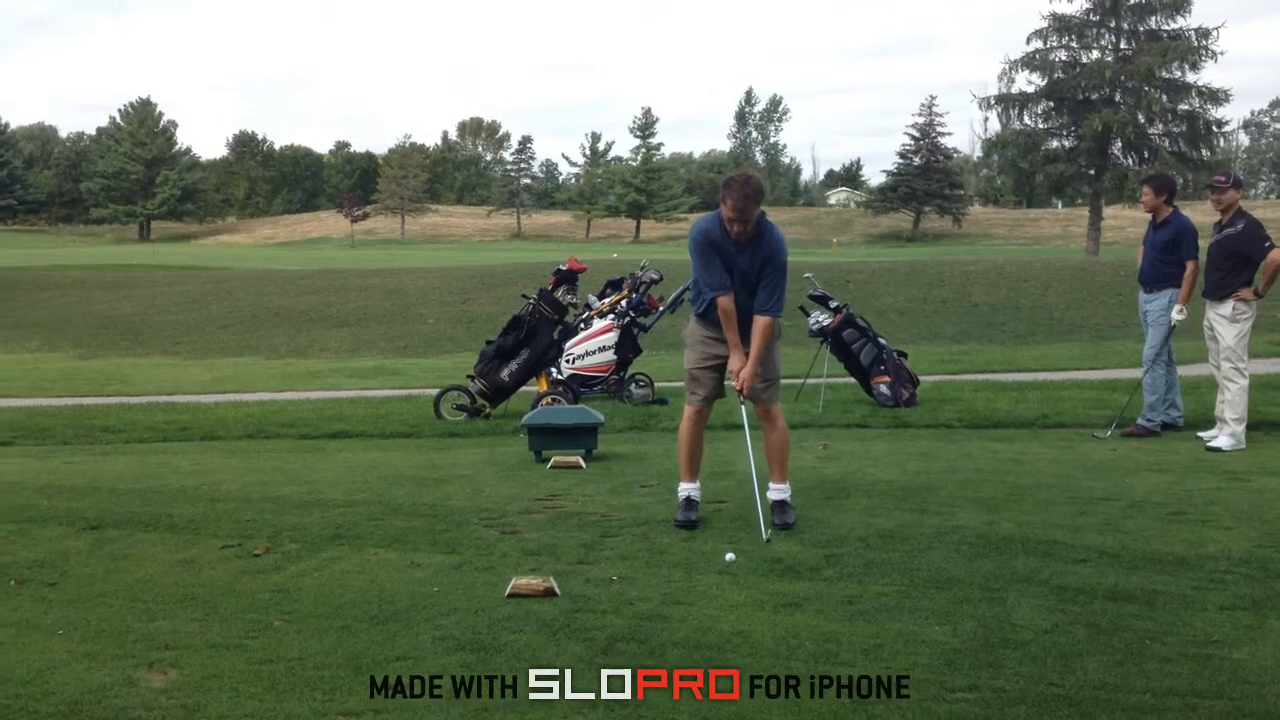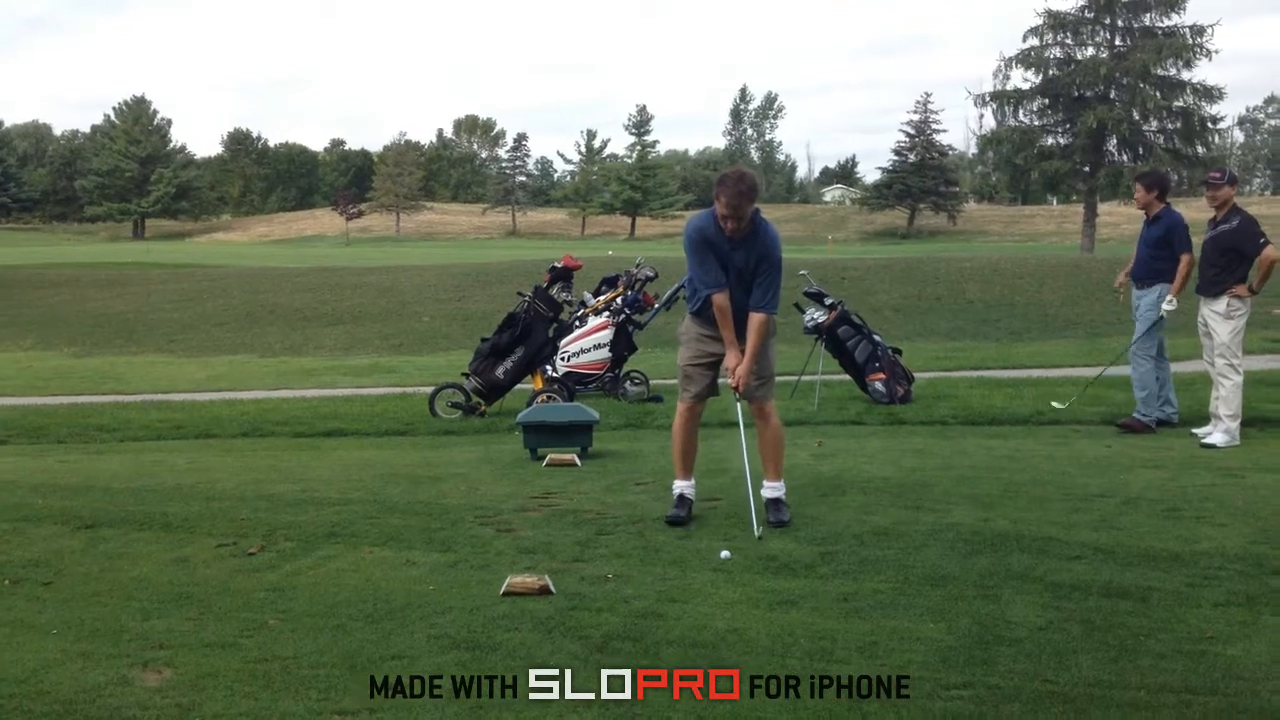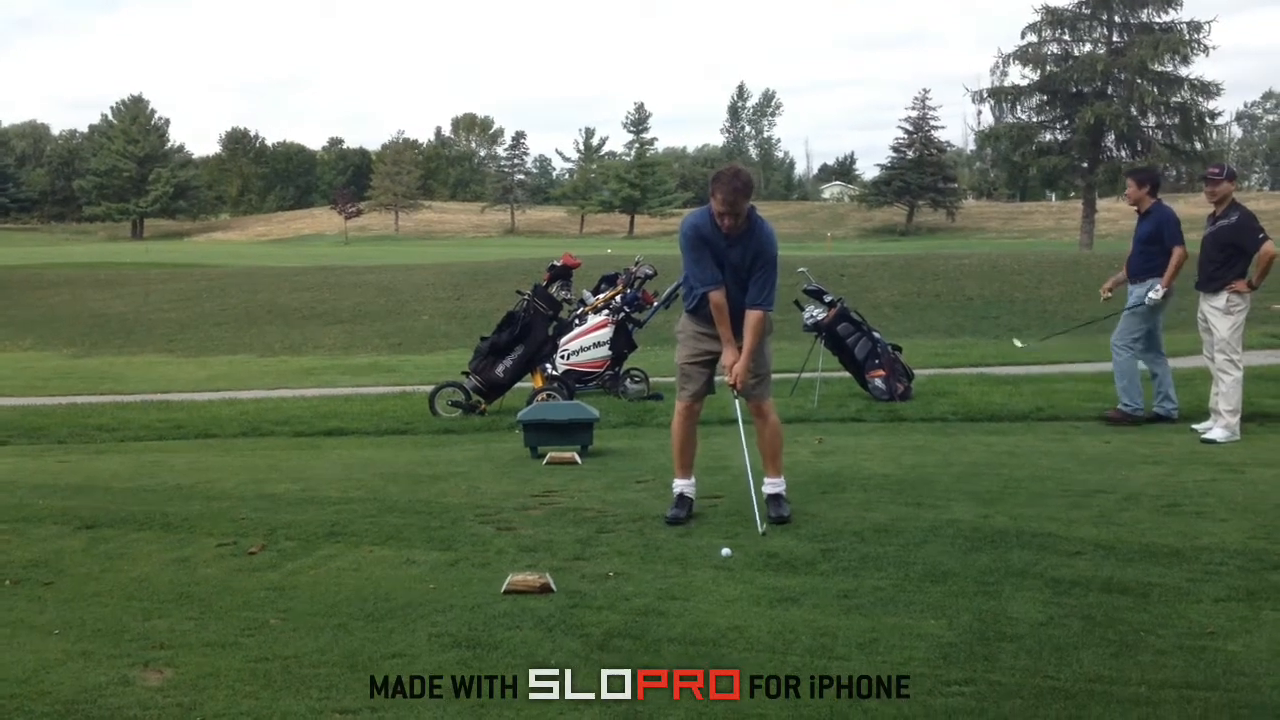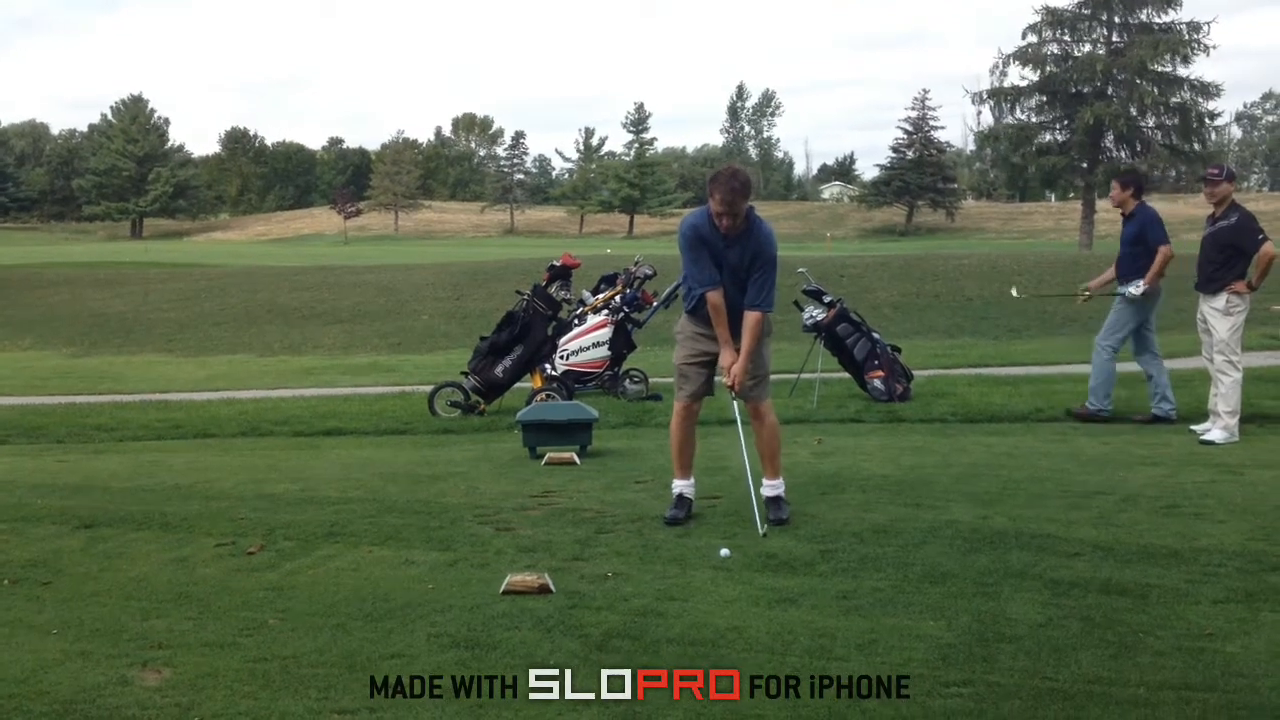
dt=0.2s
person 1, frame 1
left shoulder: (773, 242)
right shoulder: (703, 232)
left elbow: (766, 311)
right elbow: (721, 296)
left wrist: (751, 364)
right wrist: (734, 351)
left hip: (758, 328)
right hip: (709, 327)
left knee: (770, 409)
right knee: (696, 409)
left ankle: (780, 494)
right ankle: (689, 494)
person 1, frame 2
left shoulder: (768, 239)
right shoulder: (698, 229)
left elbow: (761, 308)
right elbow: (716, 294)
left wrist: (747, 362)
right wrist: (730, 349)
left hip: (753, 326)
right hip: (704, 325)
left knee: (764, 407)
right knee: (689, 406)
left ankle: (774, 492)
right ankle: (683, 490)
person 1, frame 3
left shoulder: (764, 237)
right shoulder: (693, 227)
left elbow: (758, 306)
right elbow: (713, 291)
left wrist: (744, 357)
right wrist: (726, 347)
left hip: (749, 324)
right hip: (700, 323)
left knee: (762, 405)
right knee: (687, 406)
left ankle: (775, 488)
right ankle: (683, 490)
person 1, frame 4
left shoulder: (762, 237)
right shoulder: (692, 228)
left elbow: (757, 306)
right elbow: (711, 292)
left wrist: (742, 359)
right wrist: (724, 348)
left hip: (748, 325)
right hip: (699, 324)
left knee: (759, 406)
right knee: (685, 406)
left ankle: (774, 489)
right ankle: (682, 490)
person 2, frame 1
left shoulder: (1247, 226)
right shoulder: (1218, 226)
left hip: (1234, 308)
right hip: (1213, 306)
left knee: (1233, 370)
right knee: (1220, 370)
left ankle: (1234, 434)
right ankle: (1223, 426)
person 2, frame 2
left shoulder: (1242, 222)
right shoulder: (1213, 222)
left elbow: (1270, 255)
left wrist: (1253, 288)
left hip: (1228, 304)
right hip: (1207, 302)
left knee: (1227, 366)
right knee: (1214, 366)
left ankle: (1229, 430)
right ankle: (1217, 422)
person 2, frame 3
left shoulder: (1241, 217)
right shoulder: (1212, 218)
left elbow: (1269, 251)
left wrist: (1252, 284)
left hip: (1228, 300)
right hip: (1206, 298)
left knee: (1227, 362)
right knee: (1214, 362)
left ankle: (1229, 426)
right ankle: (1217, 418)
person 2, frame 4
left shoulder: (1240, 218)
right shoulder: (1211, 219)
left elbow: (1268, 251)
left wrist: (1252, 285)
left hip: (1227, 301)
right hip: (1206, 299)
left knee: (1227, 363)
right knee: (1213, 363)
left ankle: (1228, 427)
right ankle: (1216, 419)
person 3, frame 1
left shoulder: (1182, 225)
right shoulder: (1154, 223)
left elbow: (1191, 267)
left wrist: (1181, 305)
right wrist: (1141, 266)
left hip: (1165, 298)
right hip: (1146, 296)
left knee: (1153, 358)
right knee: (1162, 358)
left ankle: (1150, 422)
right ankle: (1172, 416)
person 3, frame 2
left shoulder: (1173, 221)
right shoulder: (1150, 220)
left elbow: (1187, 260)
left wrist: (1173, 296)
right wrist: (1126, 272)
left hip: (1158, 293)
right hip: (1141, 292)
left knee: (1141, 352)
right knee: (1155, 355)
left ankle: (1145, 416)
right ankle: (1166, 412)
person 3, frame 3
left shoulder: (1164, 215)
right shoulder: (1144, 217)
left elbow: (1179, 253)
left wrist: (1162, 286)
right wrist: (1113, 281)
left hip: (1151, 289)
right hip: (1139, 288)
left knee: (1121, 342)
right knee: (1152, 350)
left ankle: (1130, 407)
right ankle: (1166, 408)
person 3, frame 4
left shoulder: (1147, 216)
right shoulder: (1130, 218)
left elbow: (1166, 252)
left wrist: (1147, 282)
right wrist: (1096, 284)
left hip: (1137, 292)
right hip: (1135, 292)
left knee: (1105, 345)
right knee: (1147, 351)
left ankle: (1097, 406)
right ankle: (1164, 409)
